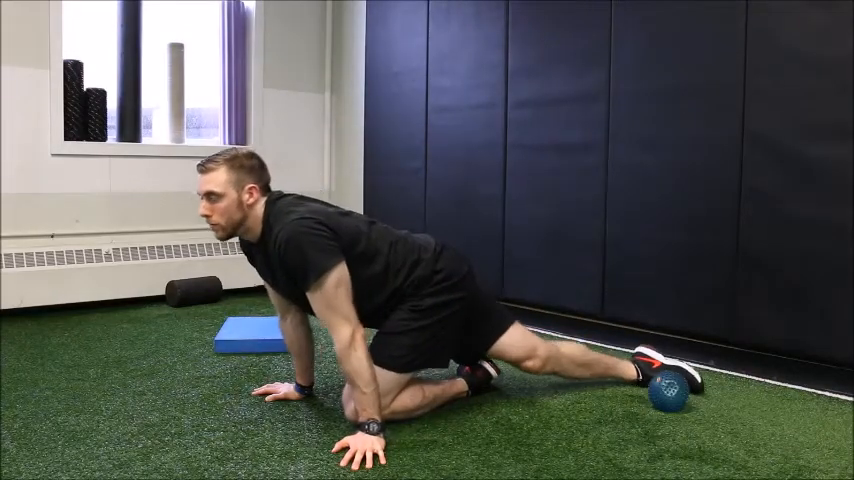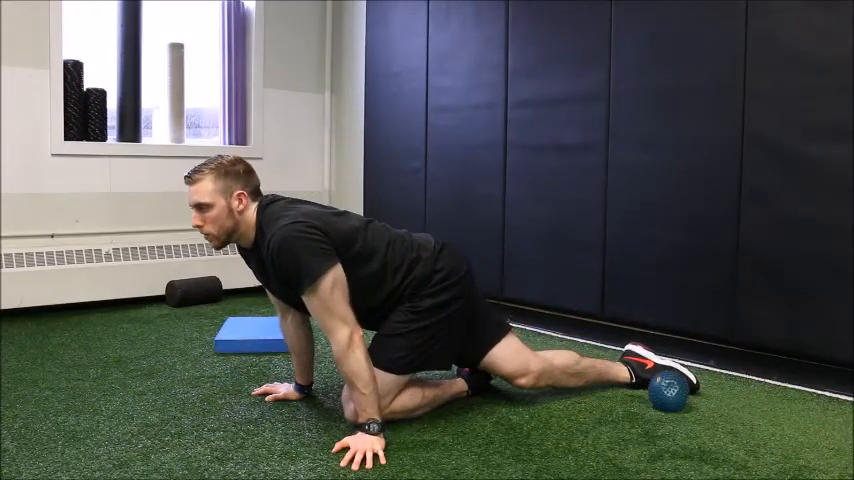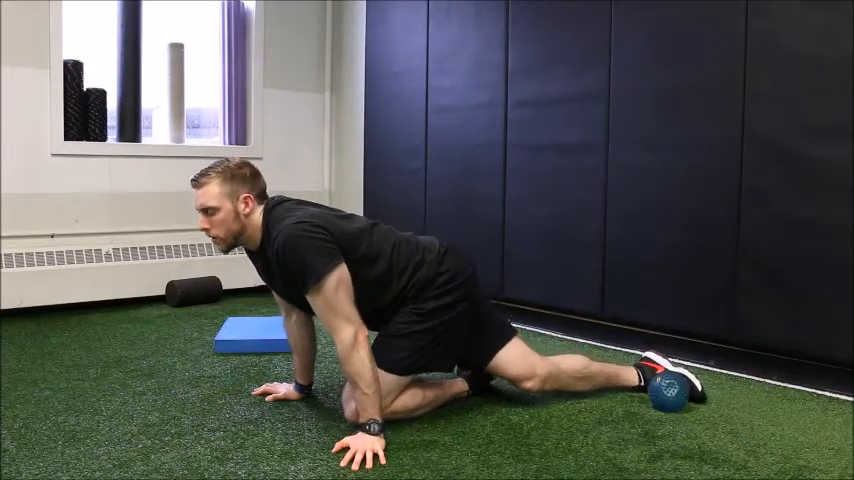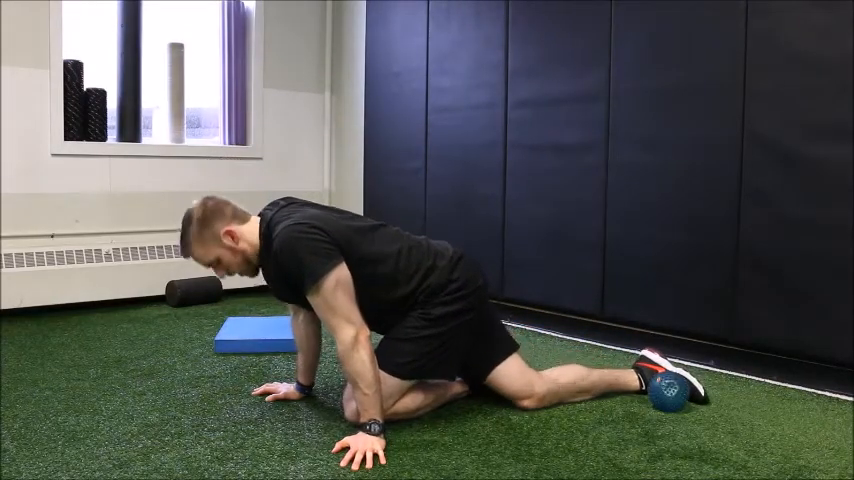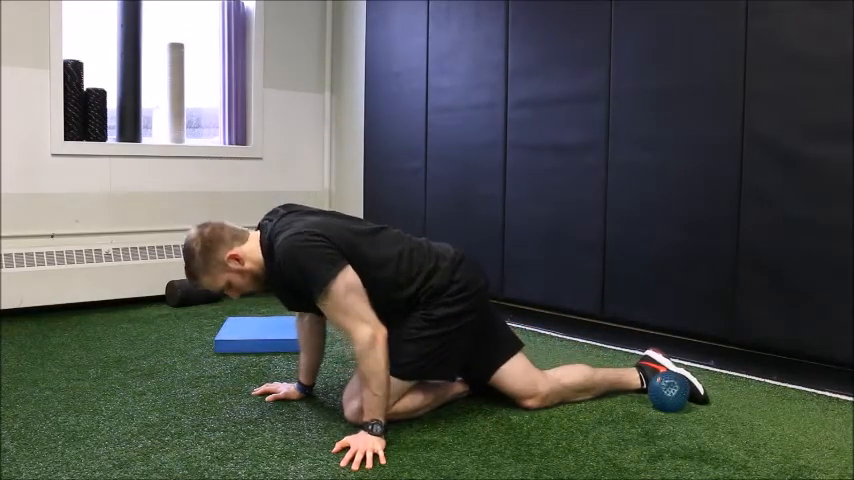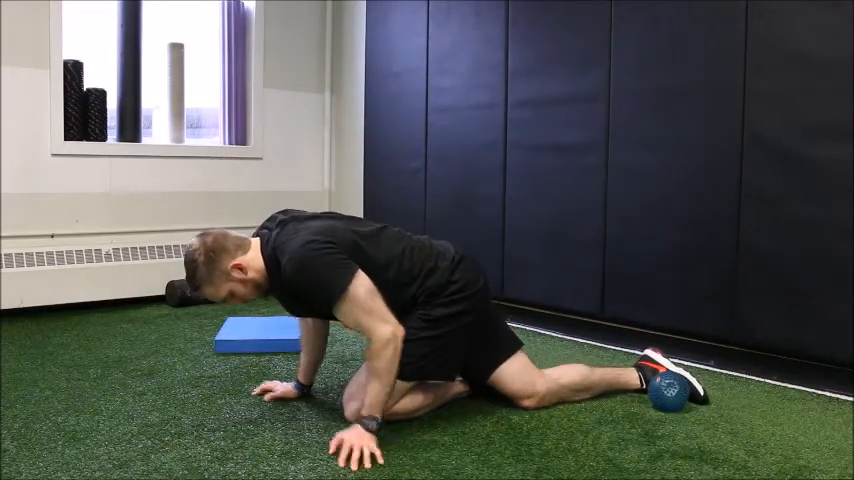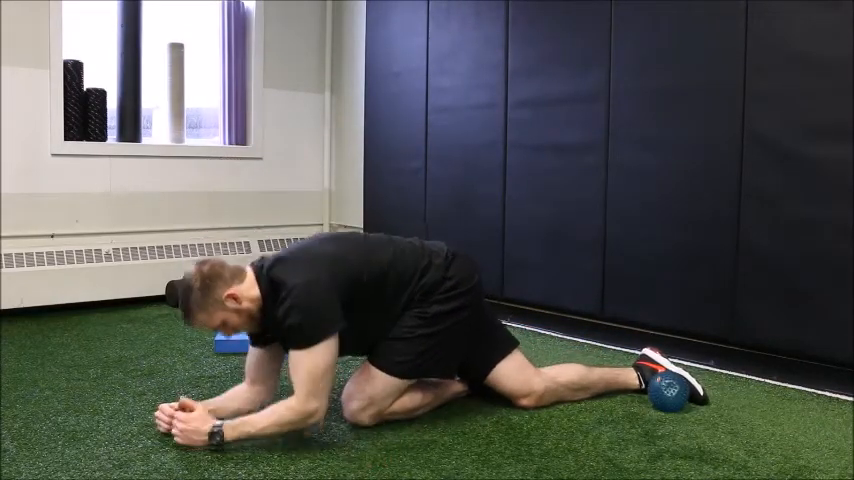
dt=0.4s
person 1, frame 1
left shoulder: (298, 234)
right shoulder: (254, 240)
left elbow: (346, 333)
right elbow: (291, 313)
left wrist: (371, 427)
right wrist: (301, 385)
left hip: (434, 285)
right hip: (438, 282)
left knee: (358, 407)
right knee: (533, 355)
left ankle: (469, 381)
right ankle: (639, 368)
person 1, frame 2
left shoulder: (292, 238)
right shoulder: (253, 241)
left elbow: (346, 335)
right elbow: (292, 313)
left wrist: (371, 428)
right wrist: (301, 384)
left hip: (433, 284)
right hip: (435, 280)
left knee: (358, 408)
right knee: (527, 372)
left ankle: (466, 383)
right ankle: (631, 369)
person 1, frame 3
left shoulder: (296, 238)
right shoulder: (260, 241)
left elbow: (350, 333)
right elbow: (295, 314)
left wrist: (371, 428)
right wrist: (301, 384)
left hip: (437, 287)
right hip: (440, 283)
left knee: (357, 407)
right knee: (534, 375)
left ankle: (465, 383)
right ankle: (641, 374)
person 1, frame 4
left shoulder: (295, 240)
right shoulder: (272, 233)
left elbow: (351, 334)
right elbow: (304, 313)
left wrist: (372, 428)
right wrist: (302, 384)
left hip: (444, 295)
right hip: (452, 287)
left knee: (358, 408)
right knee: (531, 391)
left ankle: (464, 385)
right ankle: (642, 375)
person 1, frame 5
left shoulder: (298, 249)
right shoulder: (275, 235)
left elbow: (369, 333)
right elbow: (309, 312)
left wrist: (373, 429)
right wrist: (303, 384)
left hip: (446, 295)
right hip: (454, 288)
left knee: (358, 406)
right knee: (535, 391)
left ankle: (465, 383)
right ankle: (643, 374)
person 1, frame 6
left shoulder: (305, 258)
right shoulder: (273, 240)
left elbow: (387, 332)
right elbow: (314, 312)
left wrist: (368, 425)
right wrist: (300, 383)
left hip: (446, 294)
right hip: (454, 288)
left knee: (357, 405)
right knee: (533, 391)
left ankle: (466, 382)
right ankle: (643, 373)
person 1, frame 7
left shoulder: (301, 294)
right shoulder: (262, 291)
left elbow: (308, 406)
right elbow: (257, 389)
left wrist: (214, 432)
right wrist: (193, 408)
left hip: (442, 291)
right hip: (446, 288)
left knee: (360, 407)
right knee: (531, 390)
left ankle: (462, 383)
right ankle: (640, 374)
